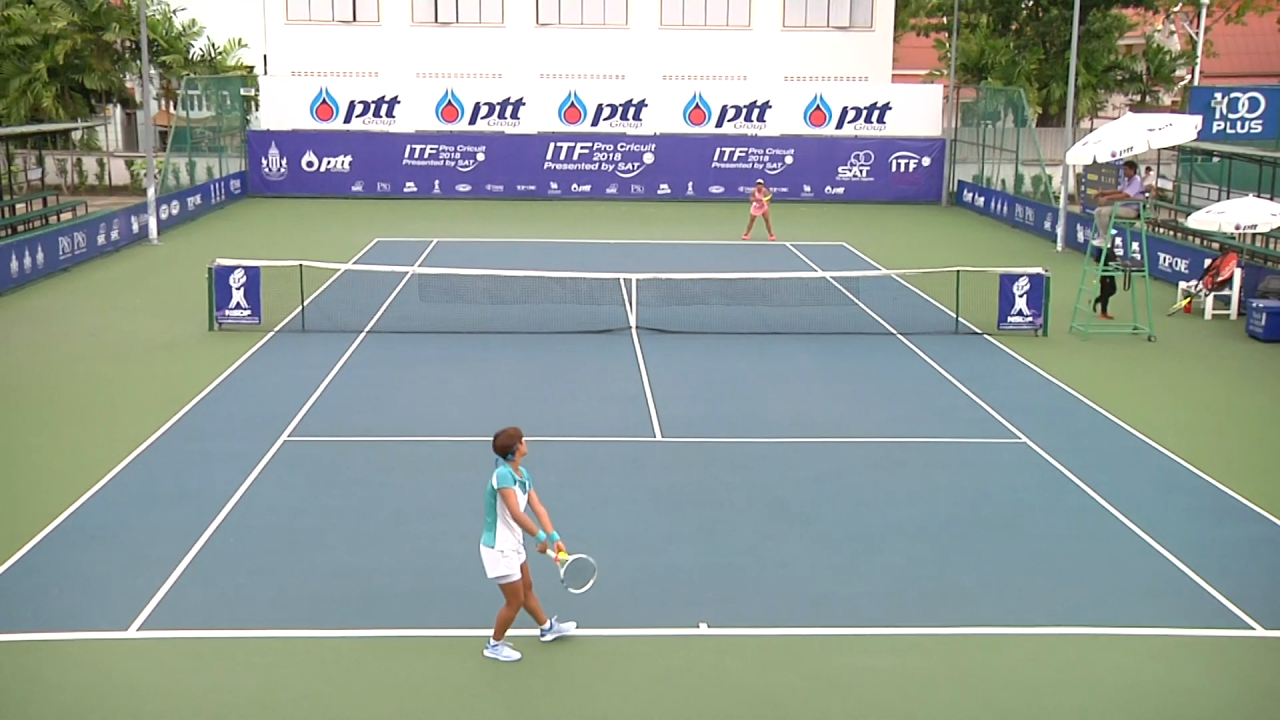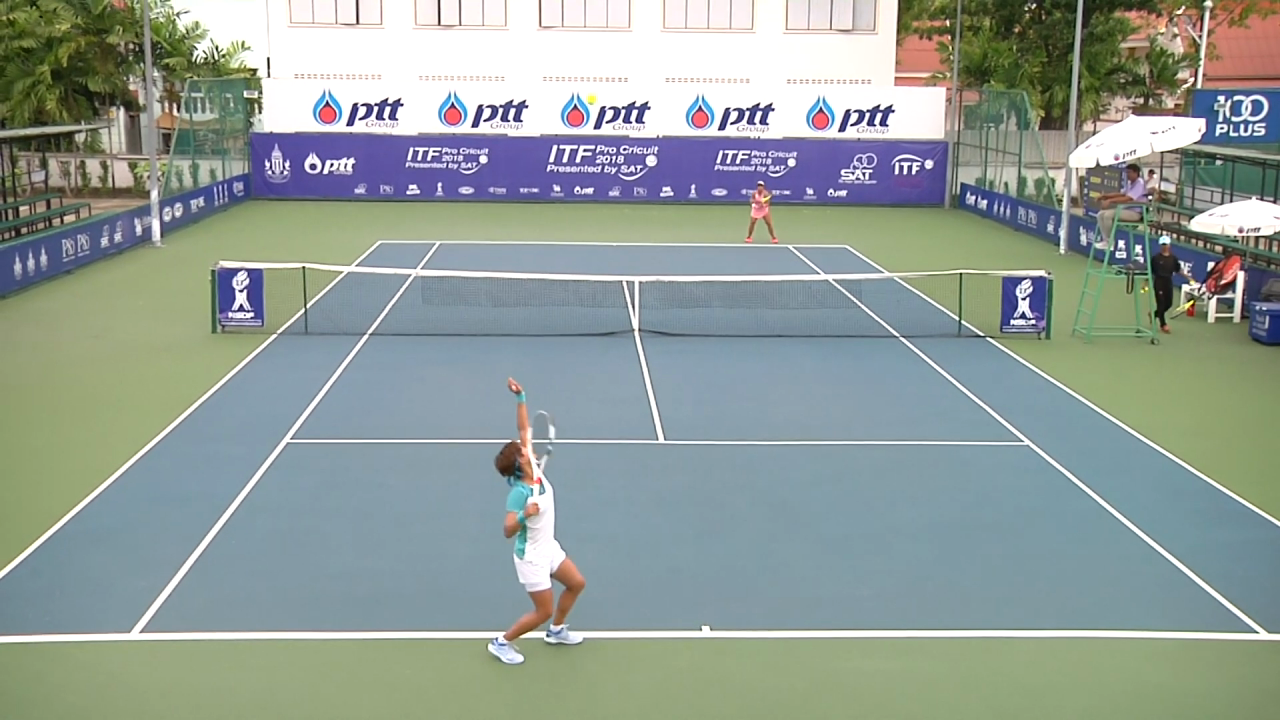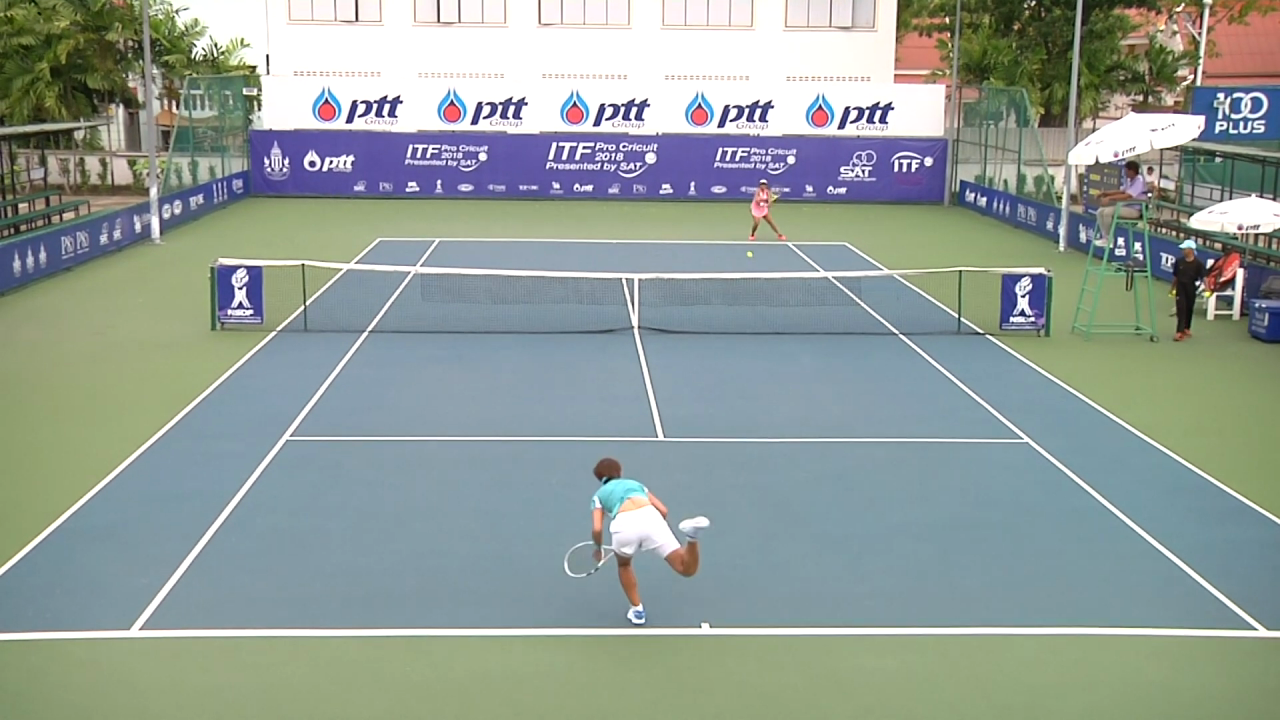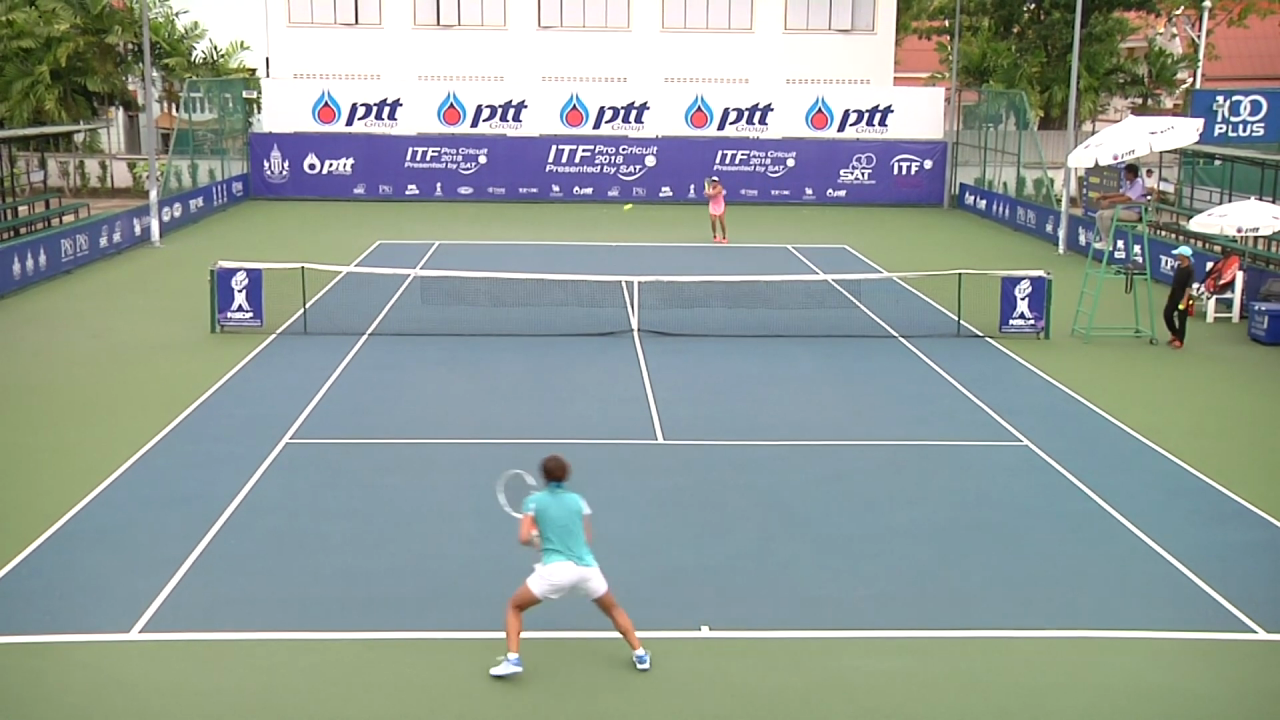
dt=1s
person 1, frame 1
left shoulder: (523, 473)
right shoulder: (502, 475)
left elbow: (538, 507)
right elbow: (516, 514)
left wrist: (554, 537)
right wrist: (541, 537)
left hip: (512, 545)
right hip: (499, 549)
left knee: (527, 588)
right knee: (515, 601)
left ankle: (547, 628)
right ankle: (494, 645)
person 1, frame 2
left shoulder: (534, 469)
right shoulder: (519, 493)
left elbow: (524, 430)
right elbow: (508, 531)
left wrist: (520, 397)
right wrist: (525, 516)
left hip: (548, 548)
right hip: (531, 557)
left knee: (577, 584)
right knee: (543, 611)
left ankle: (557, 630)
right ankle: (502, 642)
person 1, frame 3
left shoulder: (599, 495)
right shoulder: (635, 484)
left elbow: (597, 529)
right elbow: (664, 510)
left wrist: (598, 549)
right wrist: (660, 528)
left hip: (624, 526)
right hip: (651, 518)
left knee: (623, 565)
right knee: (687, 569)
left ankle: (637, 611)
right ankle: (690, 531)
person 1, frame 4
left shoulder: (534, 501)
right shoulder: (577, 500)
left elbow: (524, 538)
right elbow: (586, 539)
left wrist: (536, 536)
left hip: (554, 569)
right hip: (585, 567)
left knee: (514, 608)
right knee: (613, 609)
left ankle: (513, 660)
right ankle: (640, 654)
